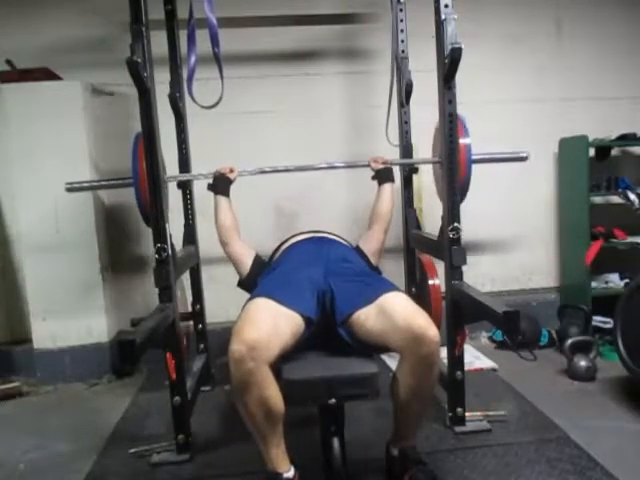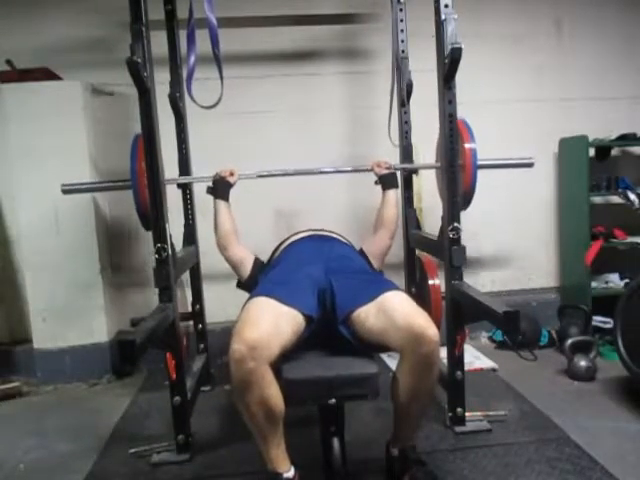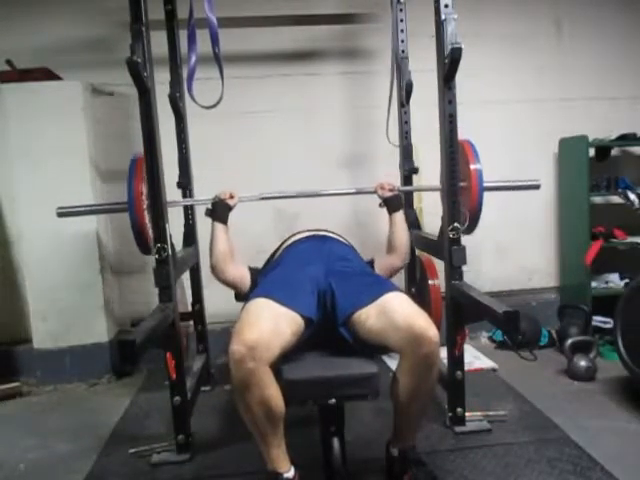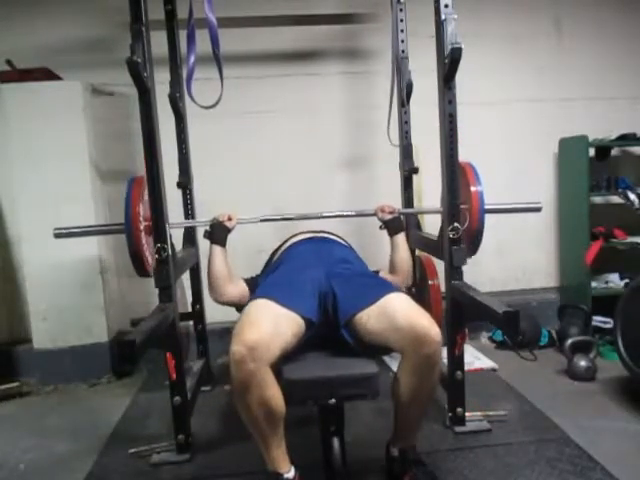
dt=0.7s
person 1, frame 1
left shoulder: (359, 258)
left elbow: (378, 229)
right elbow: (231, 241)
left wrist: (385, 179)
right wrist: (222, 191)
left knee: (425, 338)
right knee: (244, 351)
left ankle: (402, 450)
person 1, frame 2
left shoulder: (359, 261)
right shoulder: (267, 273)
left elbow: (384, 234)
right elbow: (230, 246)
left wrist: (389, 183)
right wrist: (221, 194)
left knee: (425, 338)
right knee: (245, 351)
left ankle: (401, 451)
person 1, frame 3
left shoulder: (363, 268)
right shoulder: (266, 277)
left elbow: (397, 257)
right elbow: (225, 270)
left wrist: (395, 206)
right wrist: (220, 216)
left knee: (425, 338)
right knee: (245, 351)
left ankle: (401, 452)
person 1, frame 4
left shoulder: (357, 274)
right shoulder: (263, 284)
left elbow: (401, 279)
right elbow: (223, 291)
left wrist: (396, 228)
right wrist: (219, 238)
left knee: (426, 338)
right knee: (246, 352)
left ankle: (401, 452)
